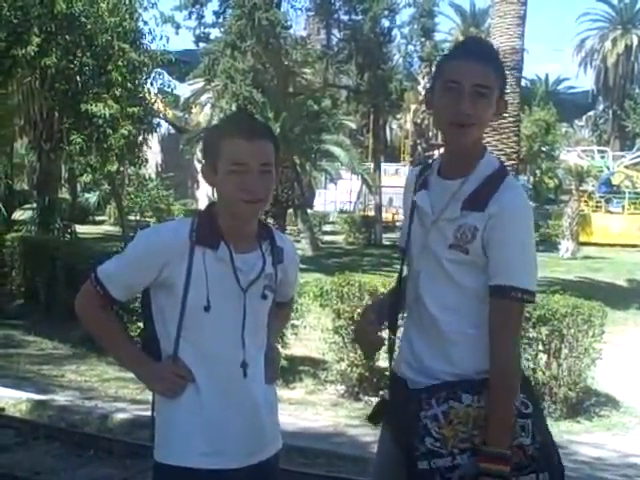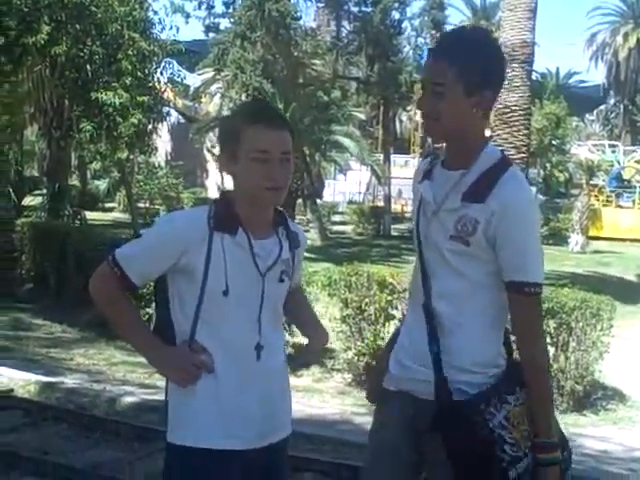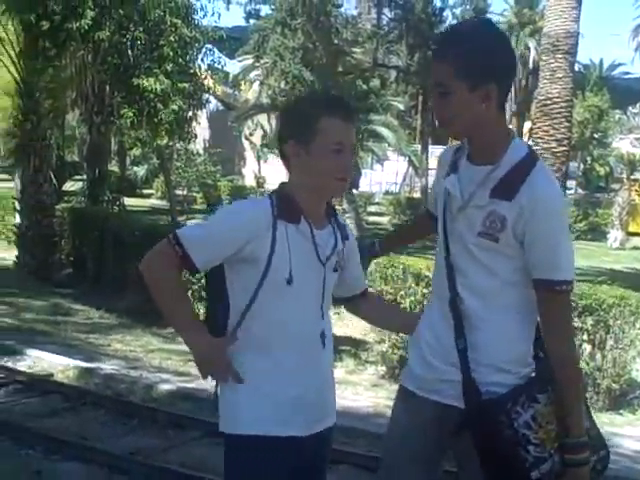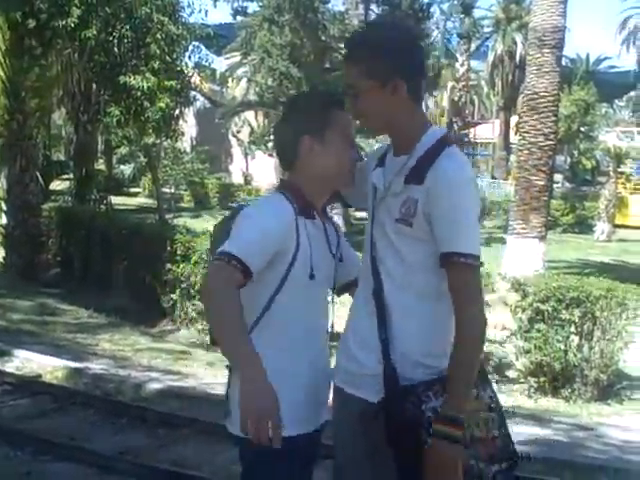
dt=0.4s
person 1, frame 1
left shoulder: (506, 201)
right shoulder: (417, 182)
left elbow: (505, 339)
right wrist: (382, 309)
left hip: (474, 403)
right hip: (411, 392)
person 1, frame 2
left shoulder: (509, 196)
right shoulder: (426, 175)
left elbow: (529, 330)
left wrist: (547, 443)
left hip: (468, 398)
right hip: (405, 385)
person 1, frame 3
left shoulder: (536, 191)
right shoulder: (449, 165)
left elbow: (557, 326)
left wrist: (575, 441)
right wrist: (374, 247)
left hip: (494, 398)
right hip: (423, 381)
person 1, frame 4
left shoulder: (446, 172)
right shoulder: (379, 165)
left elbow: (470, 307)
left wrist: (451, 424)
left hip: (415, 389)
right hip: (356, 380)
person 2, frame 1
left shoulder: (282, 252)
right shoulder: (165, 243)
right elbow: (90, 303)
left wrist: (270, 343)
right wrist: (145, 368)
left hip: (261, 444)
person 2, frame 2
left shoulder: (293, 238)
right shoulder: (185, 230)
right elbow: (104, 285)
left wrist: (314, 331)
right wrist: (158, 353)
left hip: (272, 427)
right hip: (202, 435)
person 2, frame 3
left shoulder: (340, 234)
right shoulder: (250, 219)
left elbow: (358, 299)
right elbow: (157, 265)
right wrist: (200, 342)
left hip: (316, 416)
right hip: (258, 421)
person 2, frame 4
left shoulder: (324, 226)
right shoulder: (270, 216)
left elbow: (356, 284)
right elbow: (217, 285)
right wrist: (252, 378)
left hip: (307, 408)
right hip: (271, 411)
